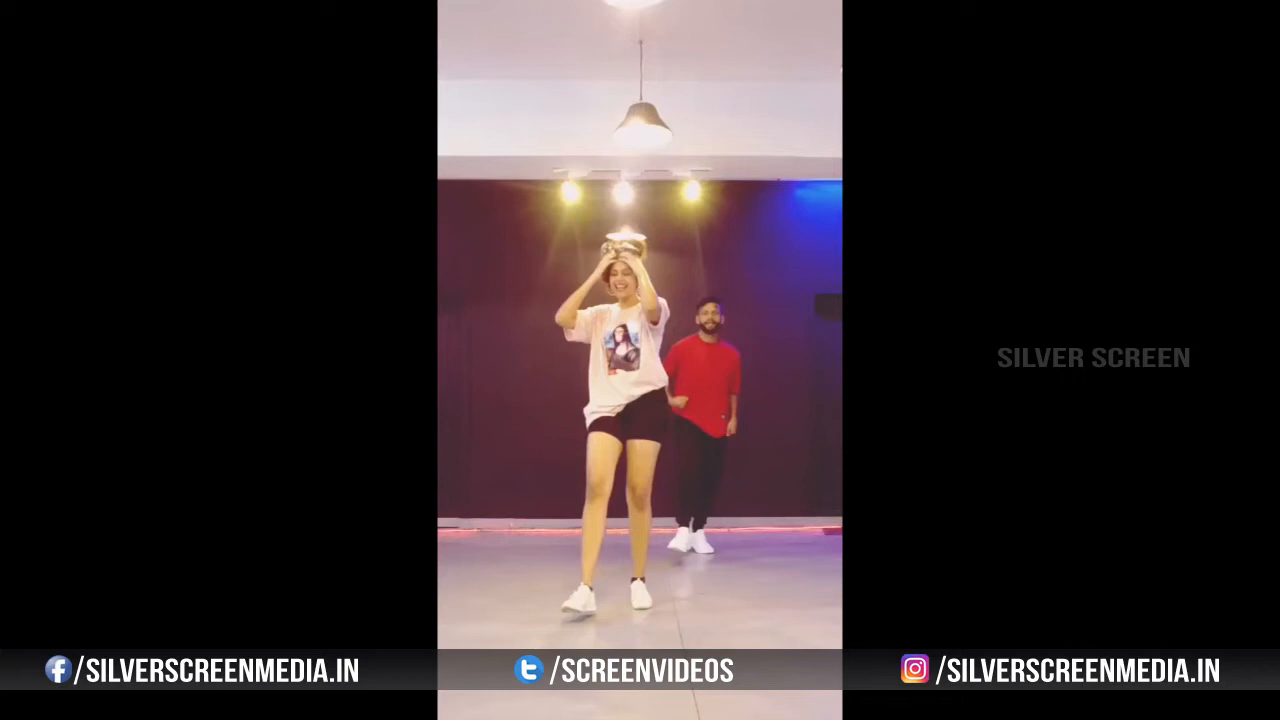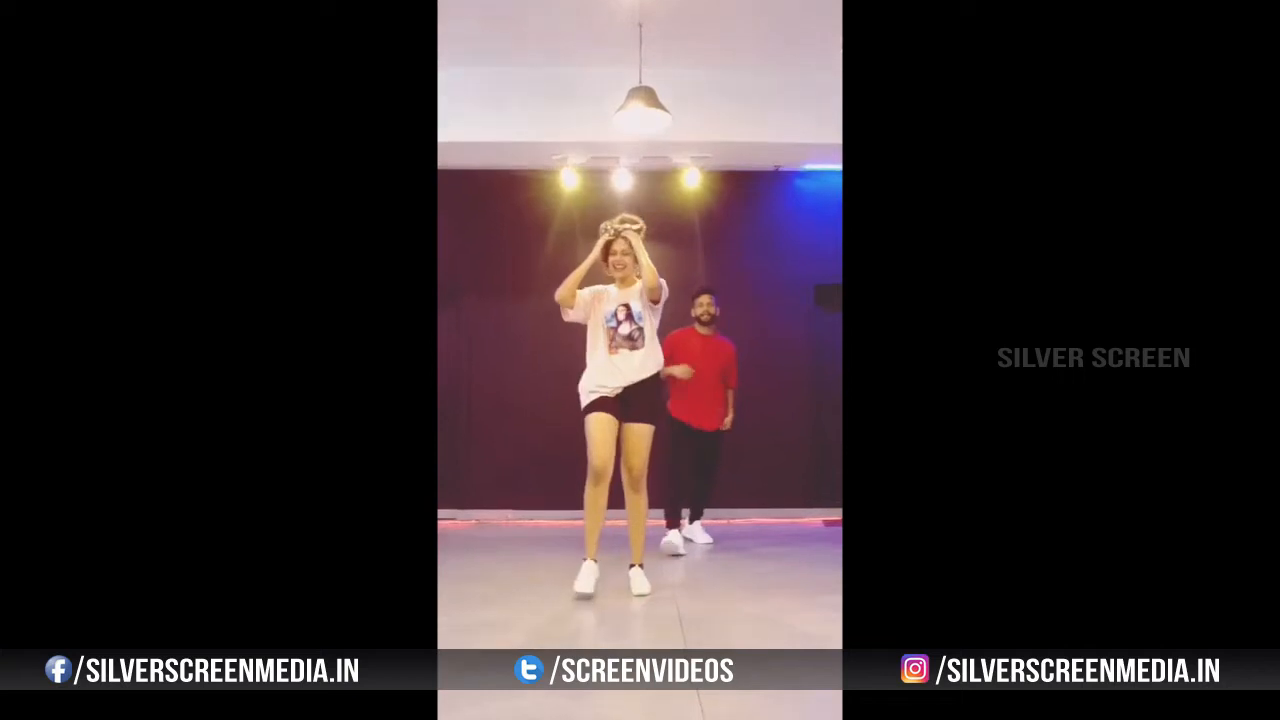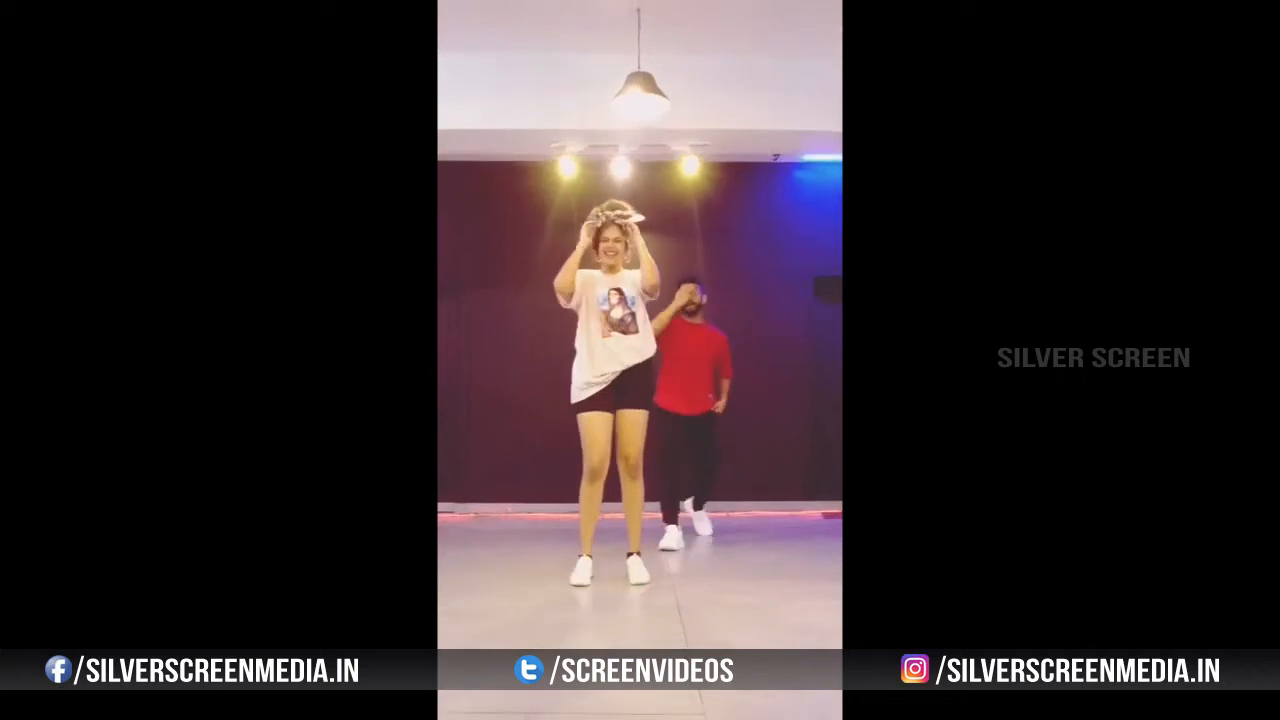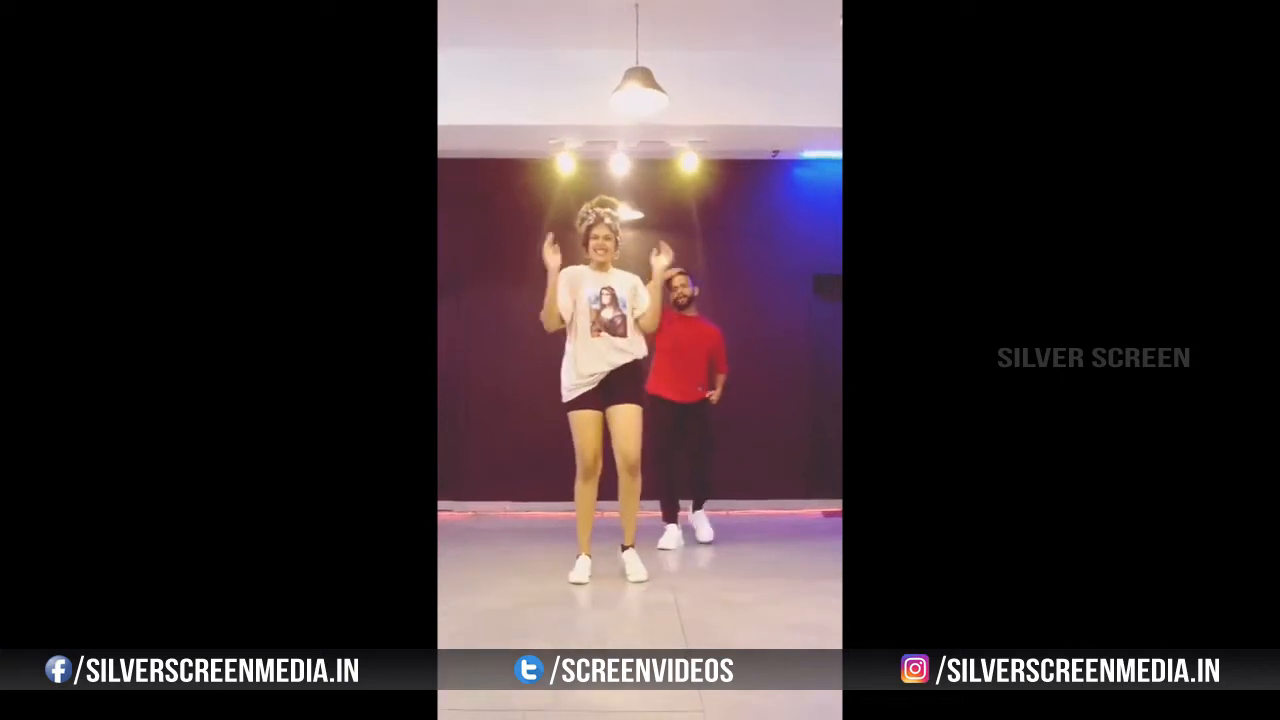
dt=0.2s
person 1, frame 1
left shoulder: (653, 310)
right shoulder: (599, 316)
left elbow: (652, 307)
right elbow: (562, 318)
left wrist: (640, 267)
right wrist: (594, 275)
left hip: (645, 403)
right hip: (606, 407)
left knee: (639, 493)
right knee: (597, 487)
left ankle: (638, 580)
right ankle: (586, 587)
person 1, frame 2
left shoulder: (649, 293)
right shoulder: (596, 296)
left elbow: (653, 286)
right elbow: (561, 297)
left wrist: (640, 246)
right wrist: (593, 255)
left hip: (642, 387)
right hip: (601, 388)
left knee: (635, 476)
right knee: (599, 468)
left ankle: (636, 565)
right ankle: (590, 560)
person 1, frame 3
left shoulder: (635, 280)
right shoulder: (584, 281)
left elbow: (653, 284)
right elbow: (560, 287)
left wrist: (638, 238)
right wrist: (581, 244)
left hip: (633, 374)
right hip: (592, 378)
left knee: (631, 463)
right knee: (595, 466)
left ankle: (634, 554)
right ankle: (585, 555)
person 1, frame 4
left shoulder: (631, 282)
right shoulder: (571, 277)
left elbow: (648, 327)
right elbow: (551, 324)
left wrist: (658, 275)
right wrist: (552, 272)
left hip: (623, 373)
right hip: (582, 377)
left knee: (630, 461)
right knee: (588, 466)
left ankle: (629, 547)
right ankle: (584, 555)
person 2, frame 1
left shoulder: (732, 354)
right shoulder: (682, 348)
left elbow: (733, 390)
left wrist: (733, 417)
right wrist: (670, 399)
left hip: (717, 426)
right hip: (688, 422)
left knee: (710, 479)
right knee: (688, 472)
left ankle: (698, 531)
right ankle: (683, 529)
person 2, frame 2
left shoulder: (727, 347)
right shoulder: (677, 339)
left elbow: (730, 383)
left wrist: (730, 411)
right wrist: (671, 371)
left hip: (713, 420)
right hip: (682, 419)
left knee: (706, 473)
right knee: (679, 472)
left ankle: (694, 523)
right ankle: (673, 530)
person 2, frame 3
left shoulder: (718, 337)
right shoulder: (670, 326)
left elbow: (725, 372)
right elbow: (649, 331)
left wrist: (723, 398)
right wrist: (675, 304)
left hip: (704, 410)
right hip: (670, 408)
left knee: (707, 465)
right knee: (672, 466)
left ankle: (697, 507)
right ankle: (672, 528)
person 2, frame 4
left shoulder: (711, 331)
right shoulder: (662, 319)
left elbow: (720, 367)
left wrist: (718, 389)
right wrist: (663, 279)
left hip: (696, 403)
right hip: (663, 401)
left knee: (699, 460)
right knee: (666, 462)
left ankle: (698, 510)
right ankle: (671, 526)
